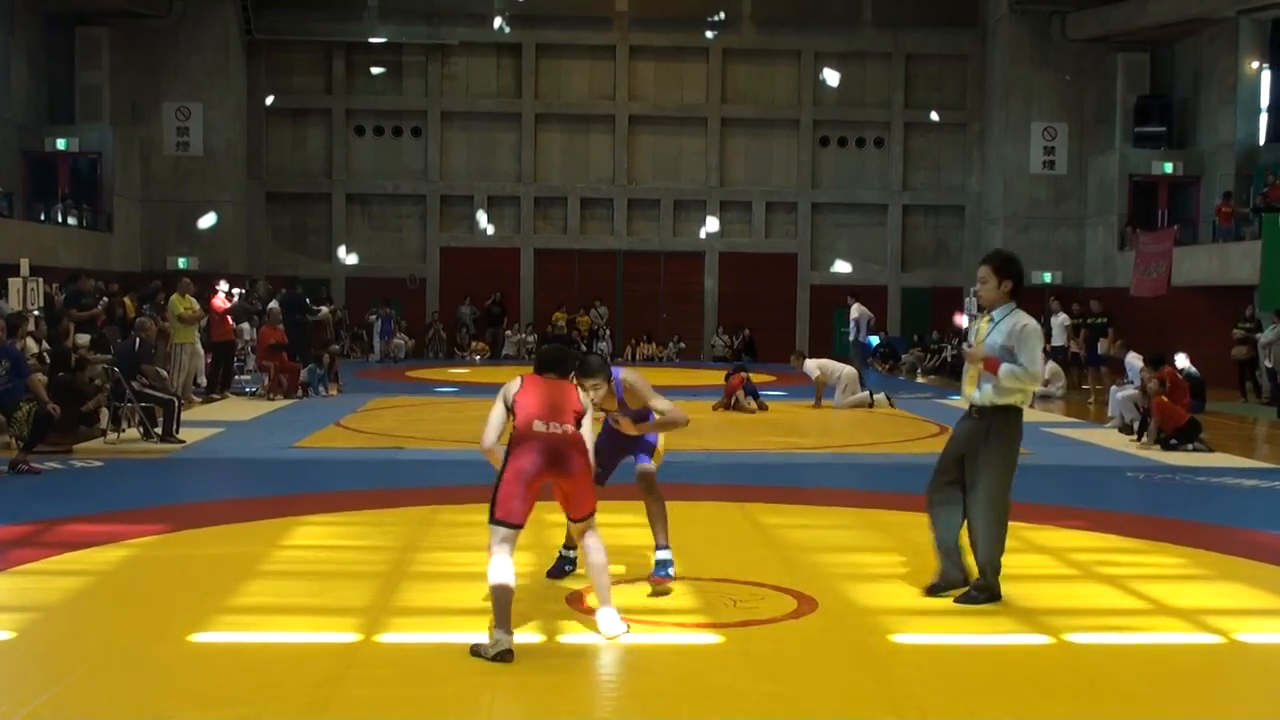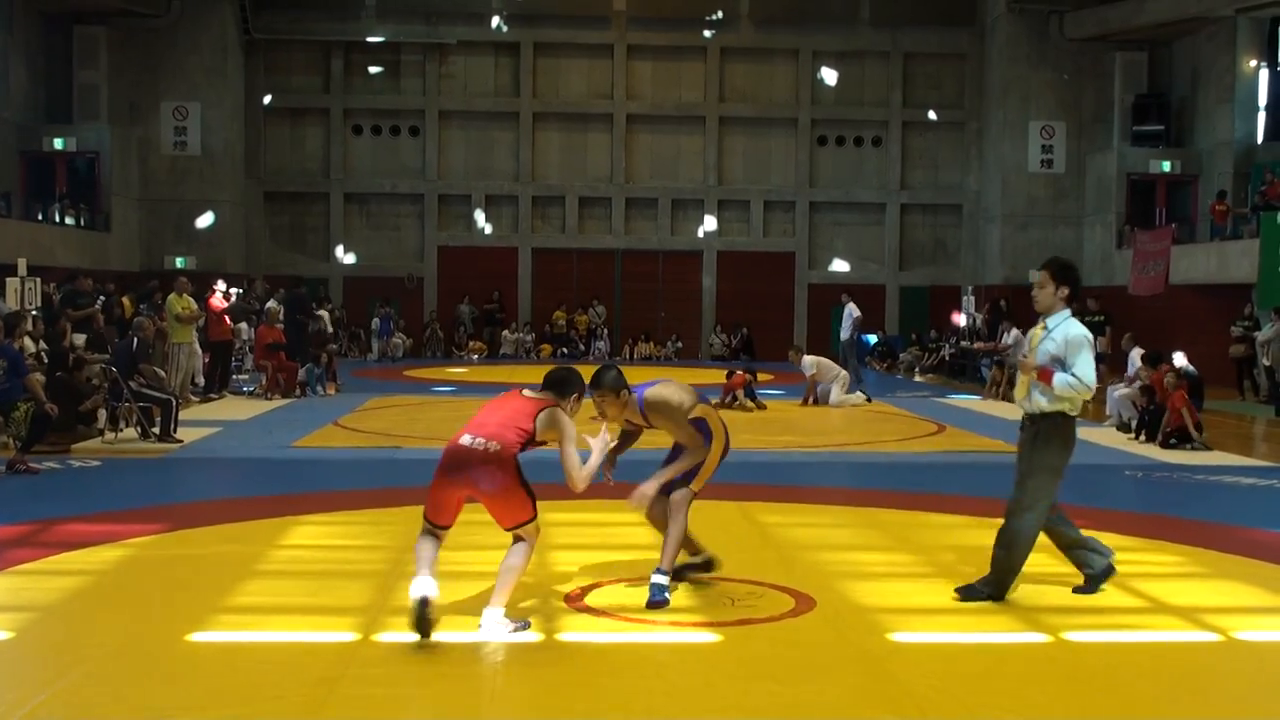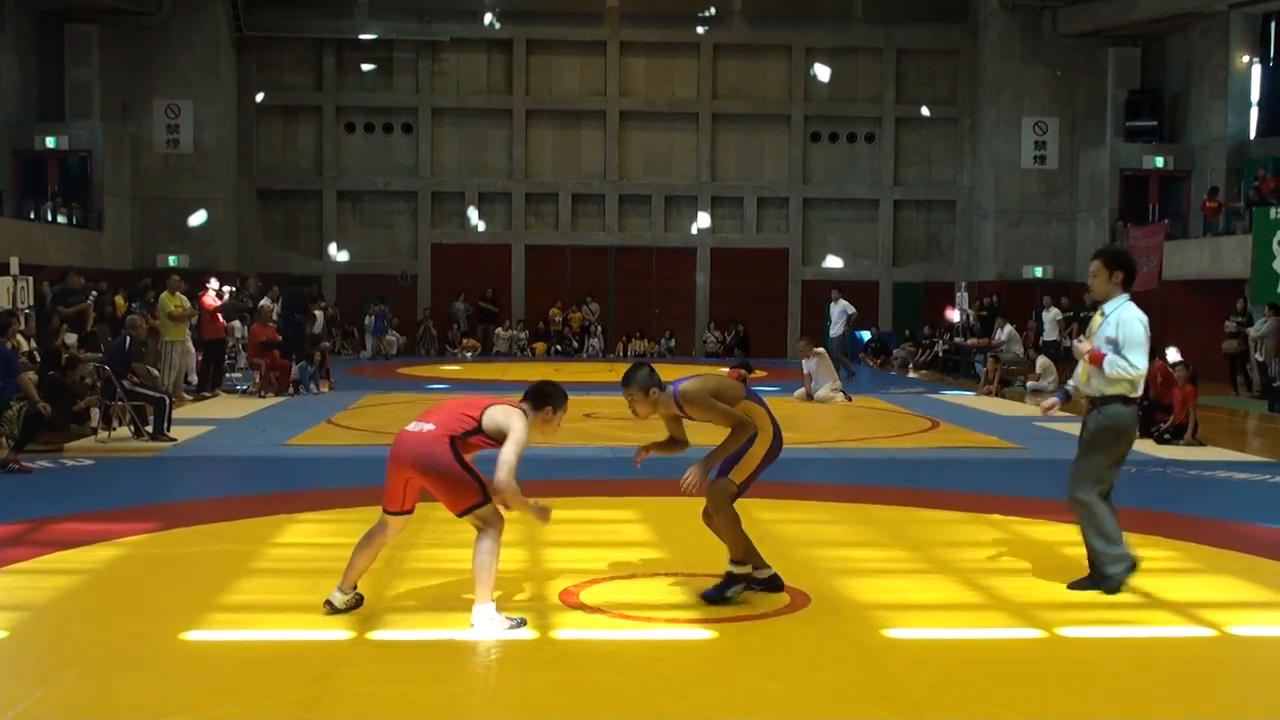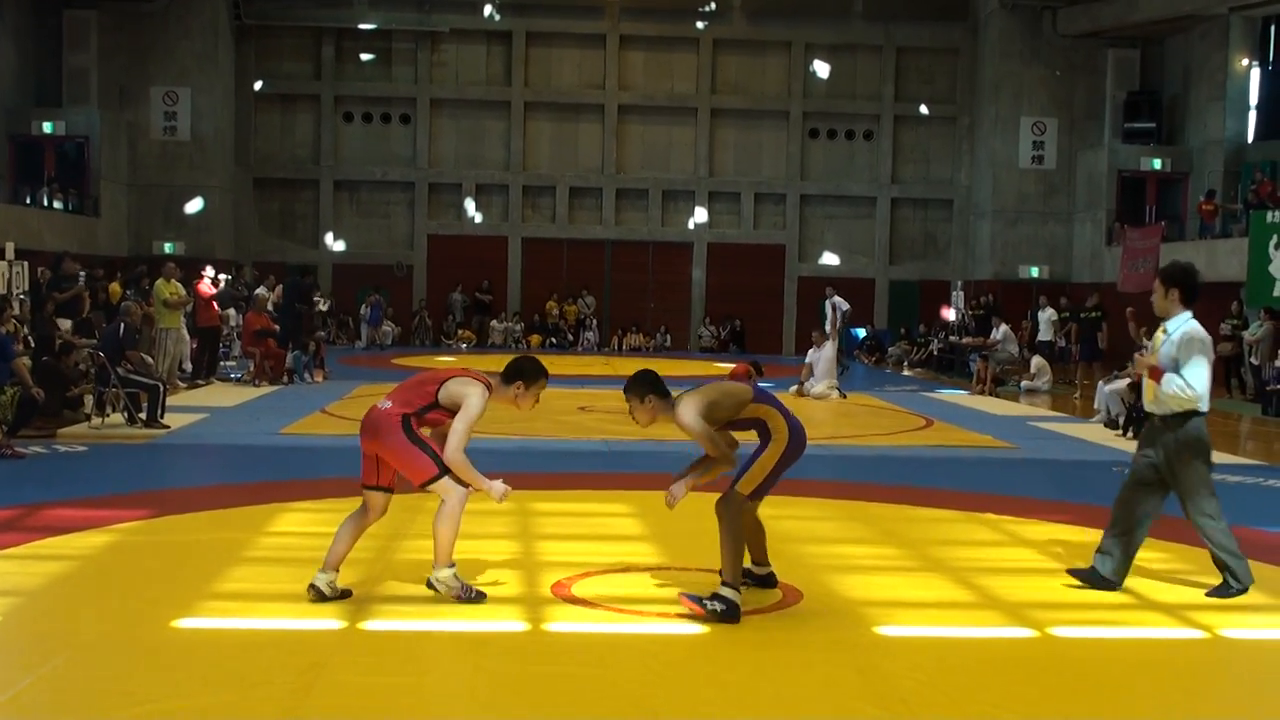
dt=0.3s
person 1, frame 1
left shoulder: (1024, 327)
right shoulder: (978, 325)
left elbow: (1032, 376)
left wrist: (987, 362)
left hip: (1001, 422)
right hip: (972, 418)
left knee: (985, 508)
right knee: (942, 493)
left ankle: (987, 584)
right ankle: (952, 572)
person 1, frame 2
left shoulder: (1075, 334)
right shoulder: (1036, 332)
left elbow: (1084, 386)
left wrist: (1041, 372)
left hip: (1055, 429)
right hip: (1033, 426)
left knee: (1023, 508)
right knee: (1039, 507)
left ankle: (995, 584)
right ankle: (1097, 560)
person 1, frame 3
left shoulder: (1130, 318)
right shoulder: (1100, 317)
left elbow: (1135, 369)
left wrist: (1095, 356)
right wrist: (1062, 395)
left hip: (1115, 413)
right hip: (1097, 411)
left knee: (1083, 491)
right knee: (1095, 492)
left ankle: (1114, 561)
right ankle: (1105, 568)
person 1, frame 4
left shoulder: (1193, 336)
right shoulder: (1162, 334)
left elbow: (1193, 389)
left wrist: (1152, 371)
left hip: (1185, 430)
right hip: (1157, 428)
left knee: (1201, 507)
right knee: (1131, 499)
left ankle: (1236, 575)
right ankle: (1106, 570)
person 2, frame 1
left shoulder: (514, 385)
right shoulder: (580, 396)
left elbow: (488, 443)
right elbow: (587, 458)
left wrist: (511, 473)
left hip: (525, 450)
right hip: (570, 451)
left knee: (501, 546)
right knee: (586, 532)
left ankle: (501, 638)
right ankle: (608, 616)
person 2, frame 2
left shoulder: (513, 396)
right shoulder: (559, 419)
right elbow: (577, 483)
right wrist: (599, 451)
left hip: (454, 457)
right hip: (494, 467)
left knee: (432, 533)
right knee: (527, 535)
left ankle: (423, 588)
right ankle: (493, 616)
person 2, frame 3
left shoulder: (495, 409)
right shoulder: (519, 422)
right elbow: (503, 483)
left wrist: (496, 494)
right wrist: (531, 510)
left hip: (403, 443)
right hip: (433, 448)
left knee: (389, 526)
right knee: (490, 525)
left ankle: (341, 594)
right ankle: (484, 613)
person 2, frame 4
left shoulder: (478, 382)
right shoulder: (478, 394)
right elbow: (451, 453)
left wrist: (455, 474)
right wrist: (487, 486)
left hip: (375, 420)
right hip: (396, 425)
left knee: (373, 508)
right knee: (456, 494)
left ankle: (324, 580)
right ankle: (443, 575)
person 3, frame 1
left shoulder: (631, 386)
left elbow: (681, 418)
left wrist: (638, 429)
left hip: (646, 423)
right hip: (614, 426)
left knee: (646, 479)
left ankle: (663, 557)
right ankle: (568, 554)
person 3, frame 2
left shoulder: (654, 404)
right shoulder: (621, 408)
left elbow: (694, 450)
right elbow: (634, 429)
left wrist: (656, 481)
right wrist: (612, 454)
left hip: (710, 434)
right hip: (688, 434)
left knee: (678, 503)
right knee: (655, 510)
left ankle: (660, 581)
right ankle: (699, 558)
person 3, frame 3
left shoulder: (688, 398)
right shoulder: (667, 406)
left elbow: (745, 425)
right elbow: (679, 442)
left wrist: (706, 463)
right wrist: (652, 447)
left hip: (761, 432)
right hip: (751, 433)
left knee: (716, 493)
right knee: (714, 515)
left ankle: (739, 570)
right ankle: (764, 575)
person 3, frame 4
left shoulder: (684, 413)
right shoulder: (688, 407)
left elbow: (723, 456)
right elbow: (727, 444)
left wrist: (686, 483)
right wrist: (687, 473)
left hip: (782, 434)
right hip: (788, 433)
left knee: (728, 507)
right knee: (745, 507)
left ankle: (726, 598)
right ankle: (762, 571)
